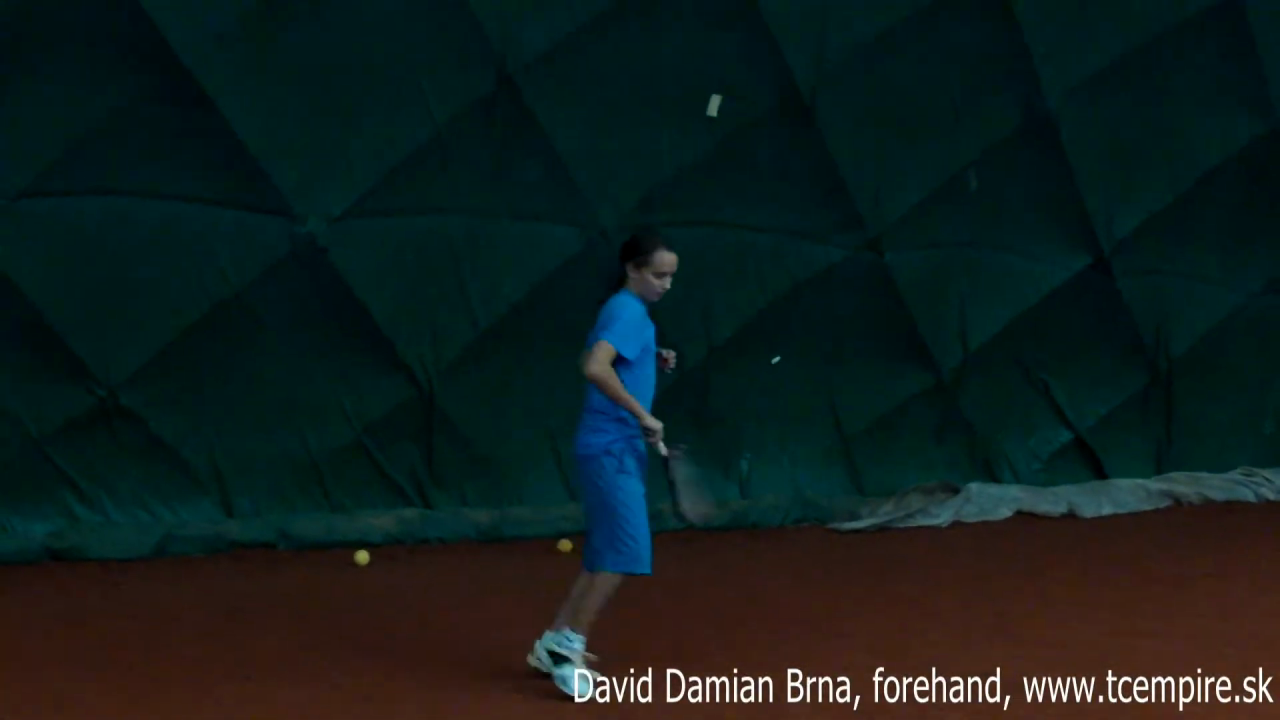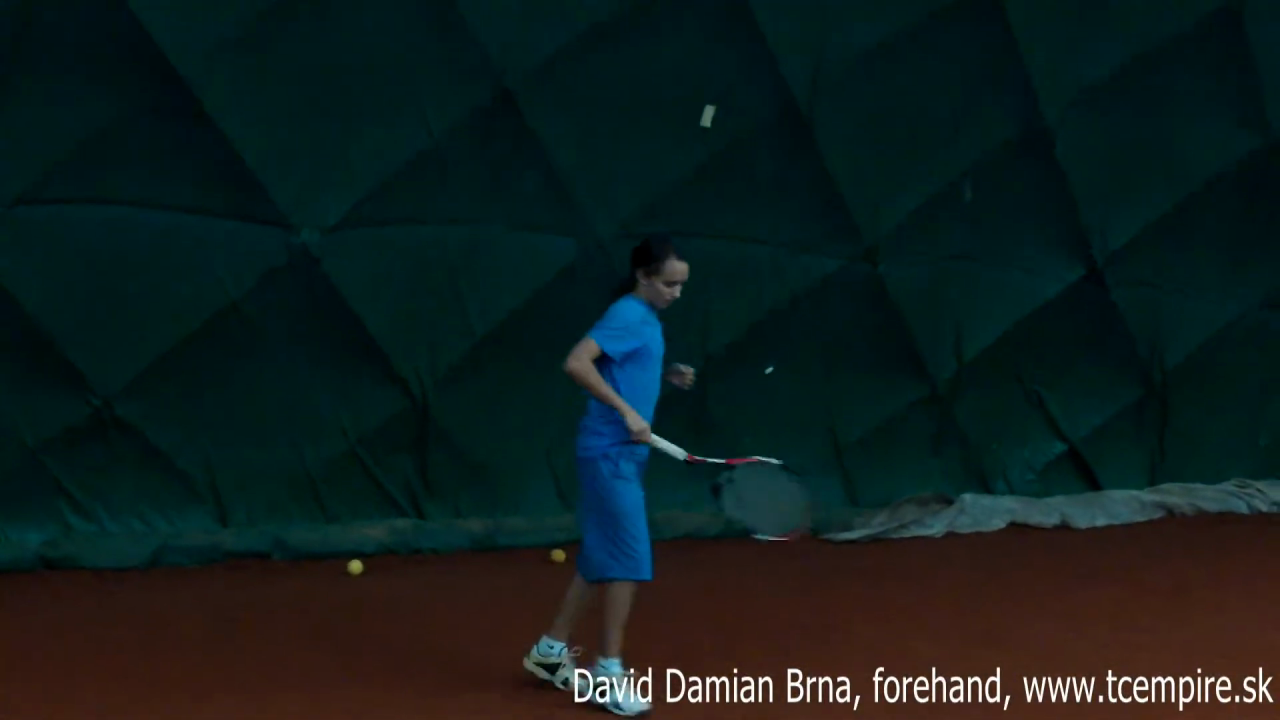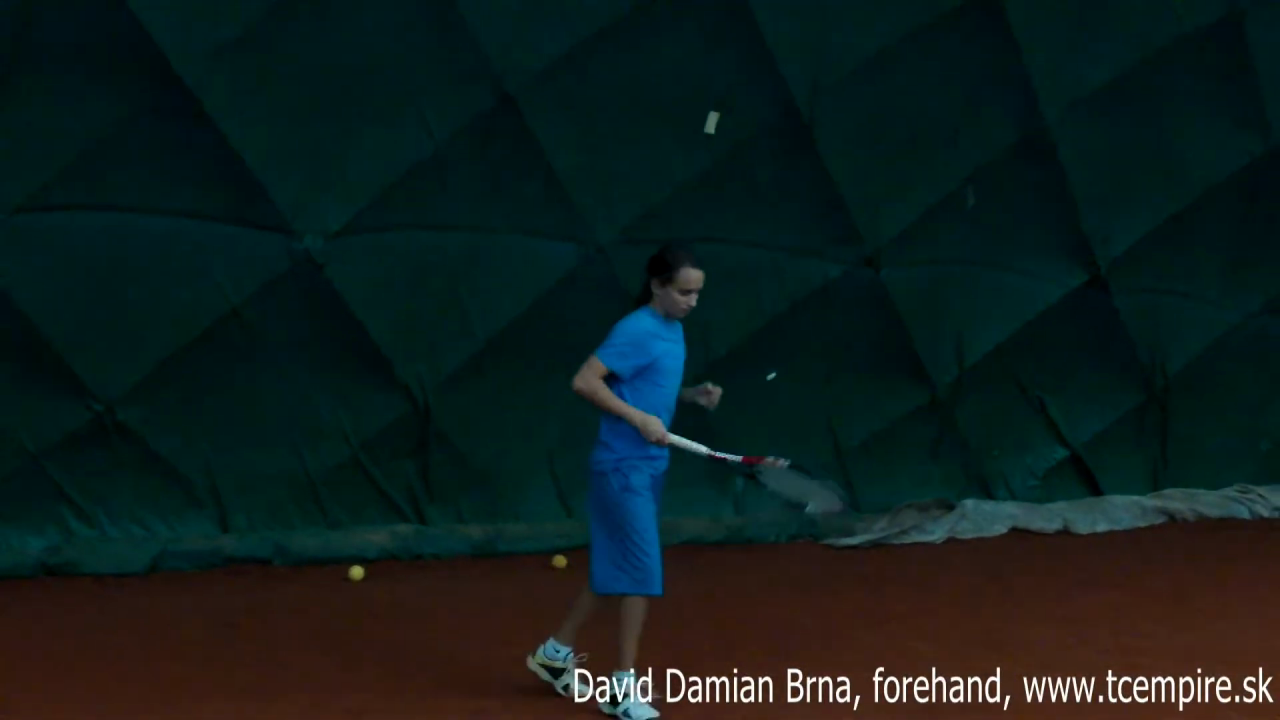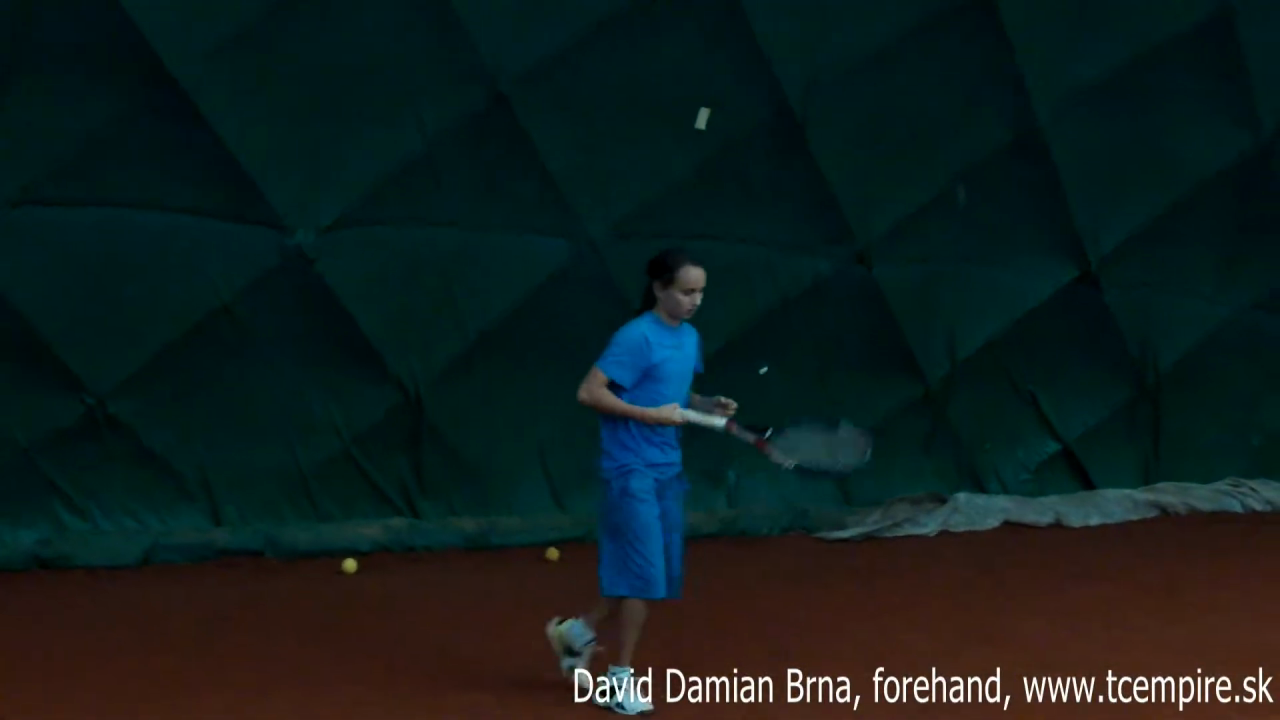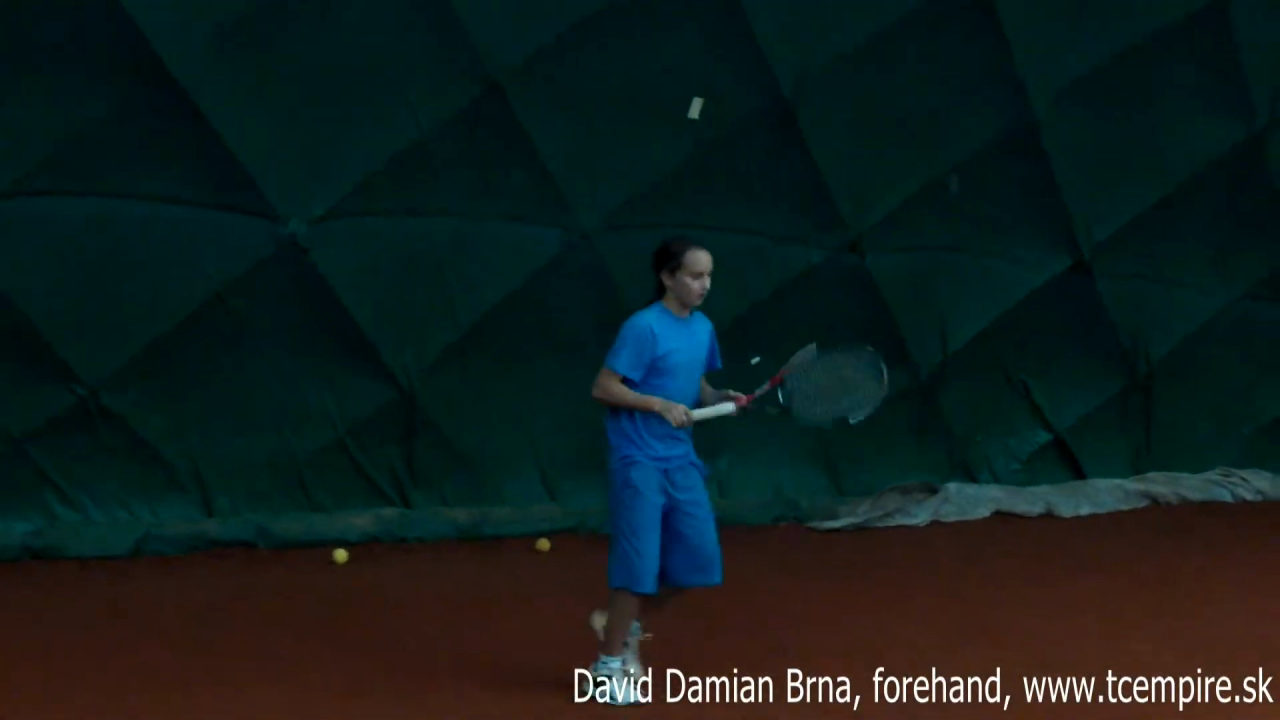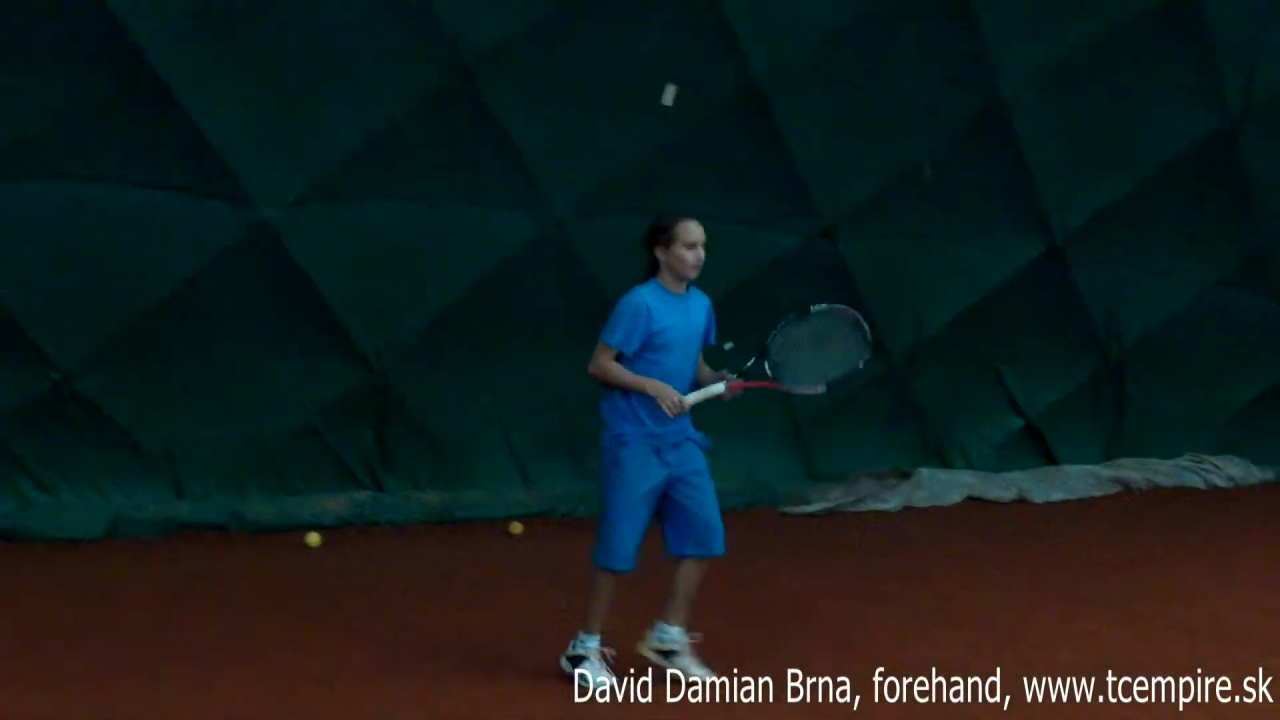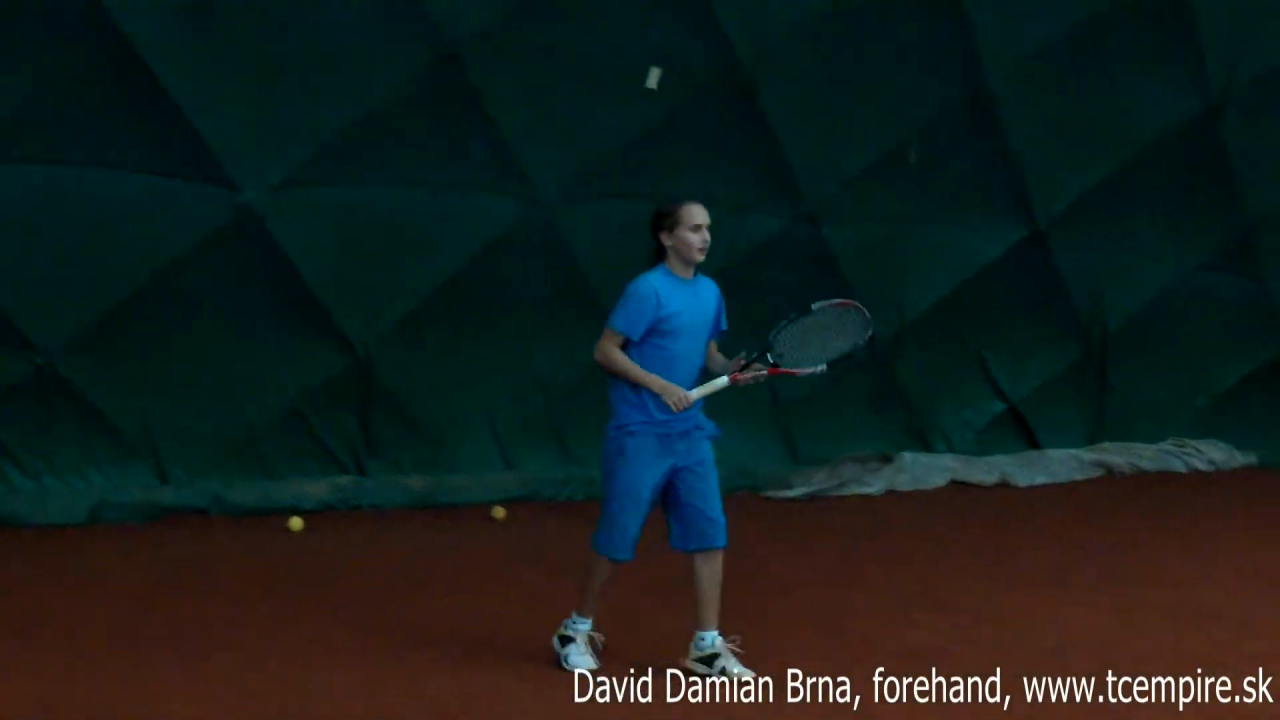
dt=0.1s
person 1, frame 1
left shoulder: (630, 312)
right shoulder: (626, 313)
right elbow: (596, 369)
left wrist: (653, 362)
right wrist: (641, 414)
left hip: (623, 448)
right hip: (609, 448)
left knee: (606, 555)
right knee: (626, 554)
left ankle: (556, 644)
right ankle: (568, 645)
person 1, frame 2
left shoulder: (644, 317)
right shoulder: (628, 315)
right elbow: (575, 363)
left wrist: (667, 375)
right wrist: (626, 411)
left hip: (624, 454)
right hip: (609, 453)
left knee: (601, 561)
right knee: (628, 560)
left ankle: (549, 652)
right ankle: (608, 670)
person 1, frame 3
left shoulder: (674, 334)
right shoulder: (634, 330)
right elbow: (583, 381)
left wrist: (692, 394)
right wrist: (638, 419)
left hip: (652, 468)
right hip: (624, 469)
left knee: (616, 572)
right knee: (641, 575)
left ankle: (555, 655)
person 1, frame 4
left shoulder: (689, 337)
right shoulder: (635, 337)
right elbow: (589, 393)
left wrist: (709, 404)
right wrist: (648, 413)
left hip: (667, 471)
right hip: (631, 471)
left knee: (638, 574)
right knee: (644, 574)
left ankle: (575, 634)
right ankle: (619, 676)
person 1, frame 5
left shoulder: (704, 329)
right shoulder: (642, 328)
right elbow: (603, 390)
left wrist: (723, 398)
right wrist: (659, 405)
left hip: (682, 462)
right hip: (638, 464)
left knee: (701, 562)
right knee: (638, 565)
left ankle: (620, 625)
right ankle: (608, 666)
person 1, frame 6
left shoulder: (700, 305)
right shoulder: (638, 304)
right elbow: (599, 366)
left wrist: (717, 380)
right wrist: (652, 388)
left hip: (680, 440)
right hip: (631, 442)
left knee: (704, 535)
right knee: (618, 545)
left ankle: (668, 637)
right ankle: (586, 647)
person 1, frame 7
left shoulder: (709, 292)
right shoulder: (646, 290)
right elbow: (605, 351)
left wrist: (730, 367)
right wrist: (658, 385)
left hip: (690, 431)
right hip: (639, 431)
left knee: (709, 529)
right knee: (618, 534)
left ankle: (707, 643)
right ankle: (577, 629)
